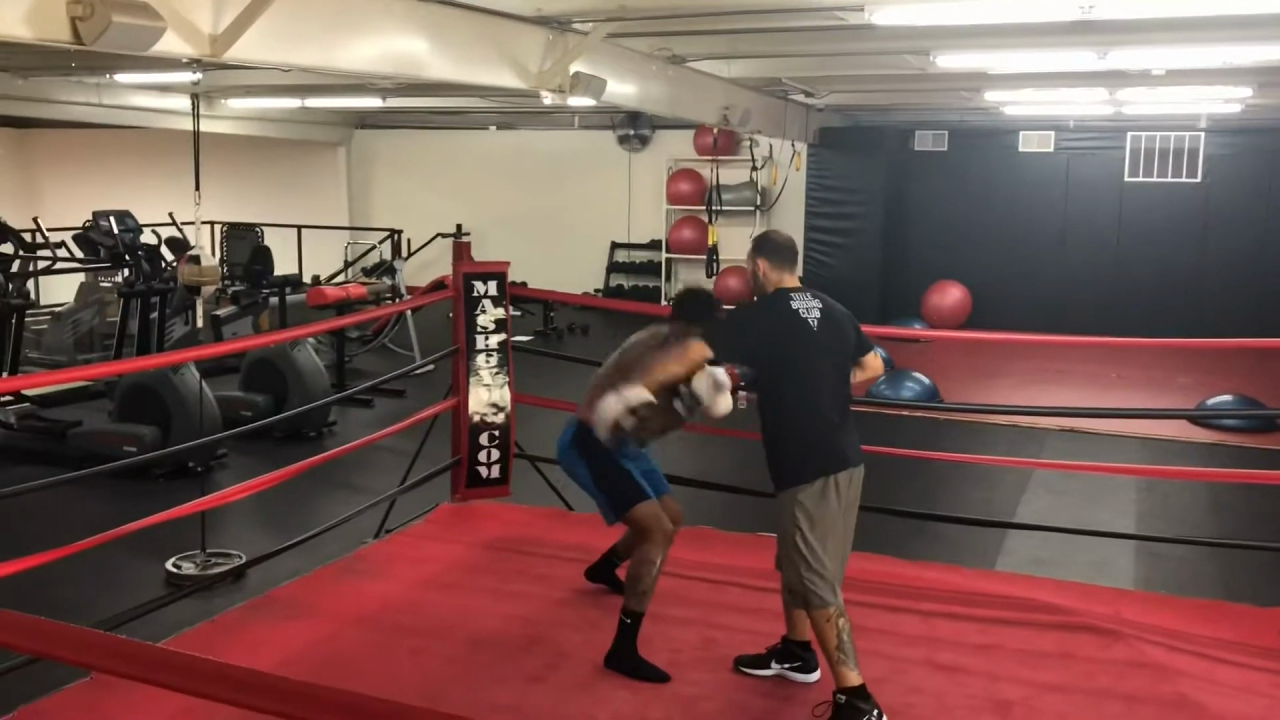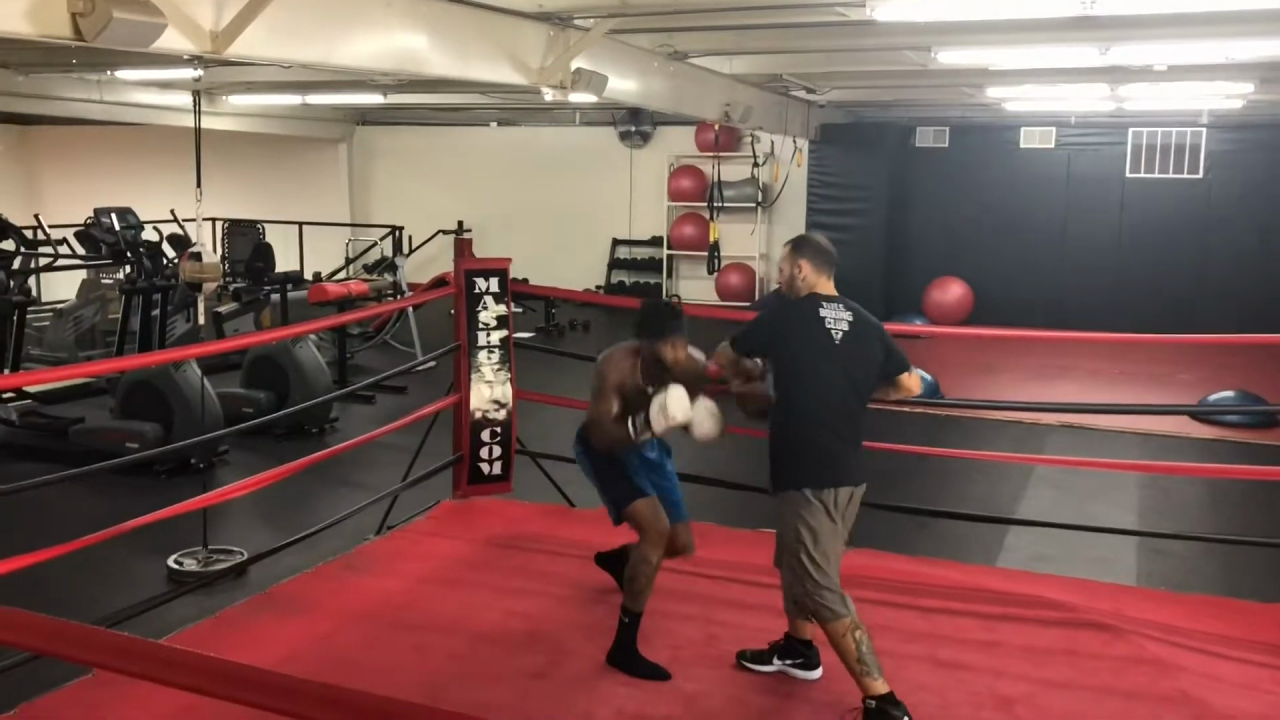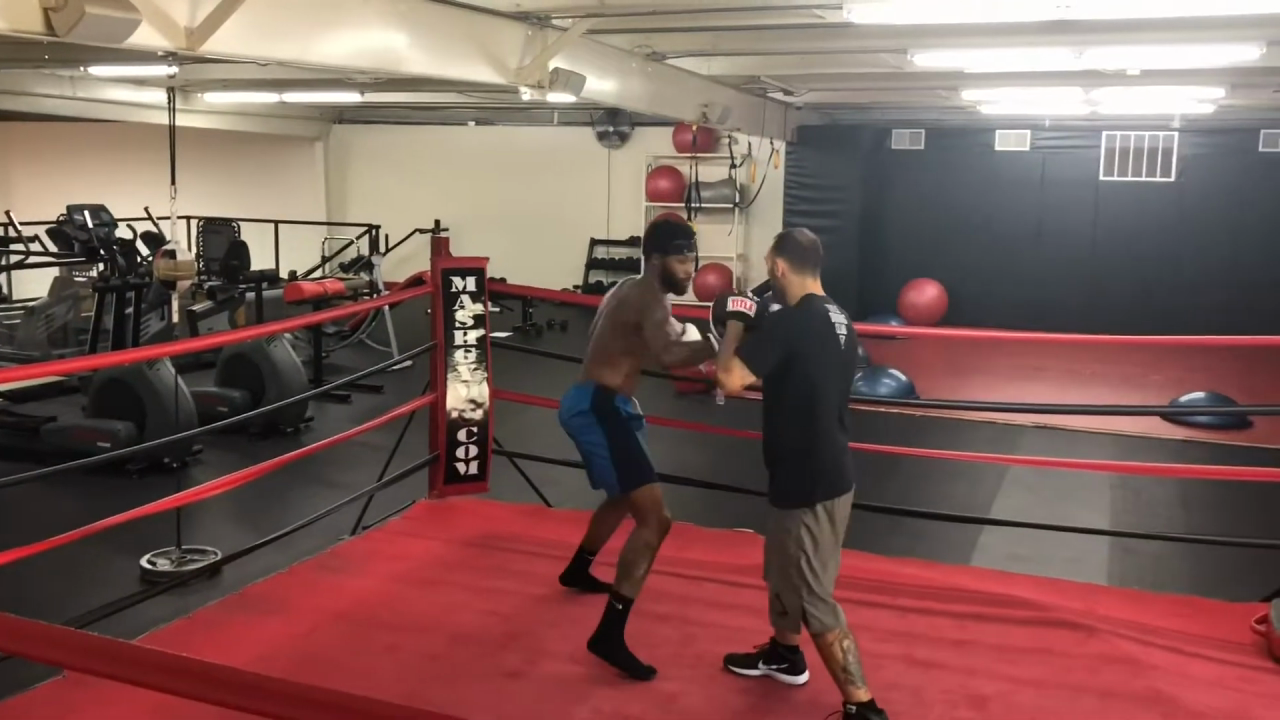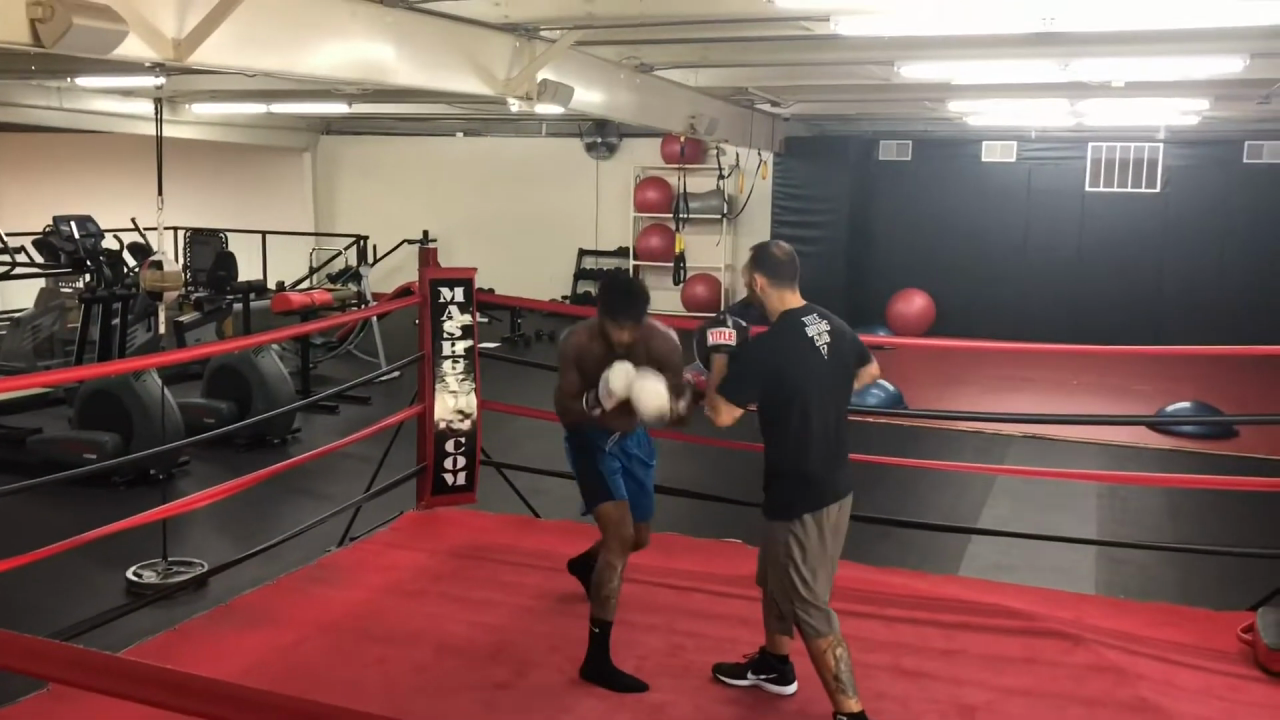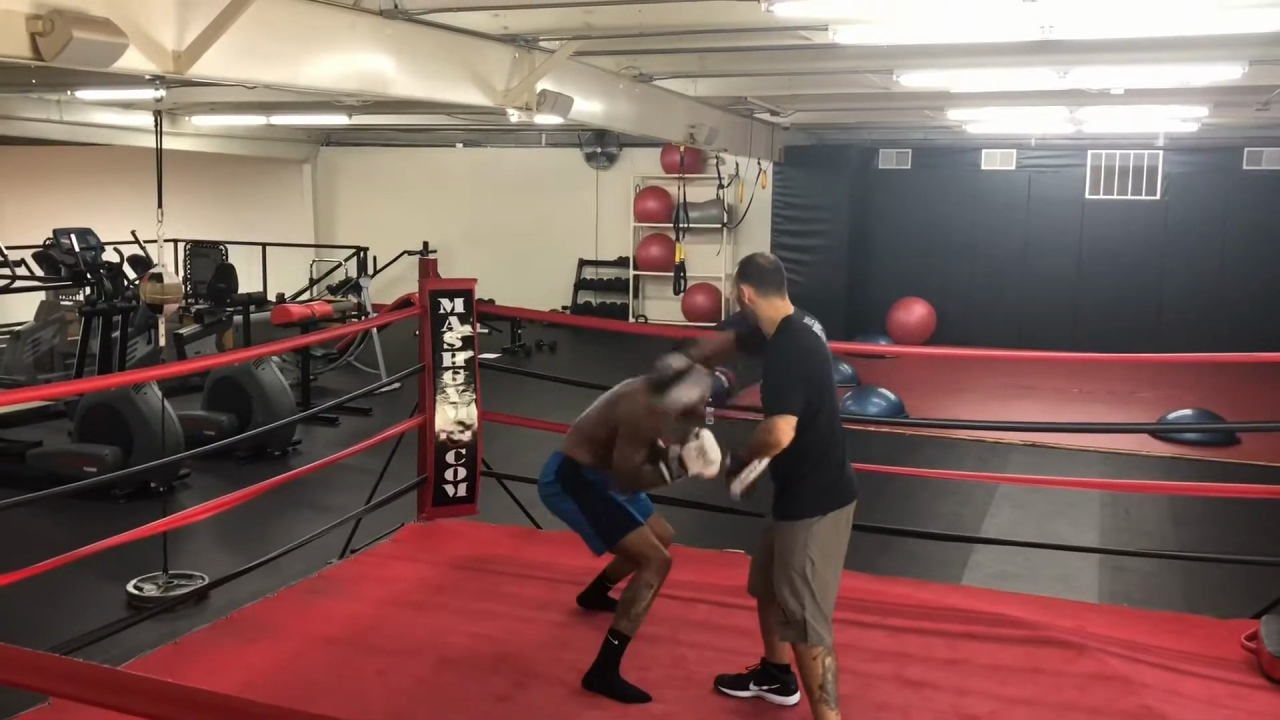
dt=0.5s
person 1, frame 1
left shoulder: (760, 314)
right shoulder: (832, 312)
right elbow: (872, 367)
left hip: (807, 468)
right hip: (843, 458)
left knee: (816, 582)
right knee: (795, 564)
right ankle: (794, 651)
person 1, frame 2
left shoulder: (784, 318)
right shoulder: (867, 325)
left elbow: (725, 357)
right elbow: (910, 385)
left wrist: (743, 378)
left hip: (808, 476)
right hip: (847, 472)
left knee: (824, 590)
right knee: (797, 563)
right ankle: (797, 648)
person 1, frame 3
left shoulder: (788, 324)
right shoulder: (839, 322)
left elbow: (730, 378)
left wrist: (735, 322)
left hip: (807, 484)
right hip: (829, 473)
left knee: (813, 596)
right knee: (785, 572)
right ankle: (784, 654)
person 1, frame 4
left shoulder: (765, 348)
right shoulder: (833, 327)
left elbow: (720, 413)
right elbow: (869, 370)
left wrist: (721, 352)
left hip: (799, 494)
right hip: (832, 483)
left knee: (808, 604)
right knee: (777, 579)
right ankle: (773, 664)
person 1, frame 5
left shoulder: (789, 351)
right shoulder: (795, 328)
left elbow: (778, 435)
right elbow: (729, 338)
left wrist: (746, 460)
right wrist: (690, 362)
left hip: (815, 500)
right hip: (803, 491)
left knee: (804, 614)
right knee: (768, 582)
right ankle: (776, 675)
person 2, frame 1
left shoulder: (672, 347)
right shoulder: (652, 352)
left elbow: (662, 403)
right elbow: (644, 426)
left wrist: (702, 393)
right wrist: (693, 398)
left hip: (617, 438)
right hip: (589, 443)
left knee: (668, 520)
right knee: (657, 532)
left ankle: (603, 569)
right ankle: (622, 651)
person 2, frame 2
left shoulder: (694, 365)
right shoulder: (615, 365)
left elbow: (692, 408)
right elbow: (601, 436)
left wrist: (701, 417)
right wrist: (649, 423)
left hip: (650, 448)
right hip: (605, 447)
left knee: (682, 544)
right knee: (656, 530)
left ankle: (618, 558)
right ankle: (624, 647)
person 2, frame 3
left shoulder: (634, 291)
right shoulder: (648, 297)
right elbow: (670, 356)
left wrist: (686, 343)
left hip: (597, 405)
right hip: (598, 409)
left knee: (623, 498)
right knee: (655, 519)
left ankle: (577, 571)
right ankle: (609, 636)
person 2, frame 4
left shoulder: (663, 341)
right shoulder: (577, 341)
left elbow: (679, 398)
right elbow: (565, 412)
left wrist: (670, 403)
right wrist: (602, 398)
left hip: (633, 438)
right hip: (590, 439)
left knee: (639, 536)
right knee: (620, 536)
left ankle: (584, 565)
right ankle: (597, 661)
person 2, frame 5
left shoulder: (652, 393)
right shoulder: (641, 408)
left elbow: (645, 450)
right elbow: (628, 479)
left wrist: (680, 451)
right wrist: (681, 465)
left hip: (593, 472)
right hip: (571, 481)
left knee: (659, 538)
right knee: (654, 563)
left ankle: (593, 594)
right ankle: (602, 674)
